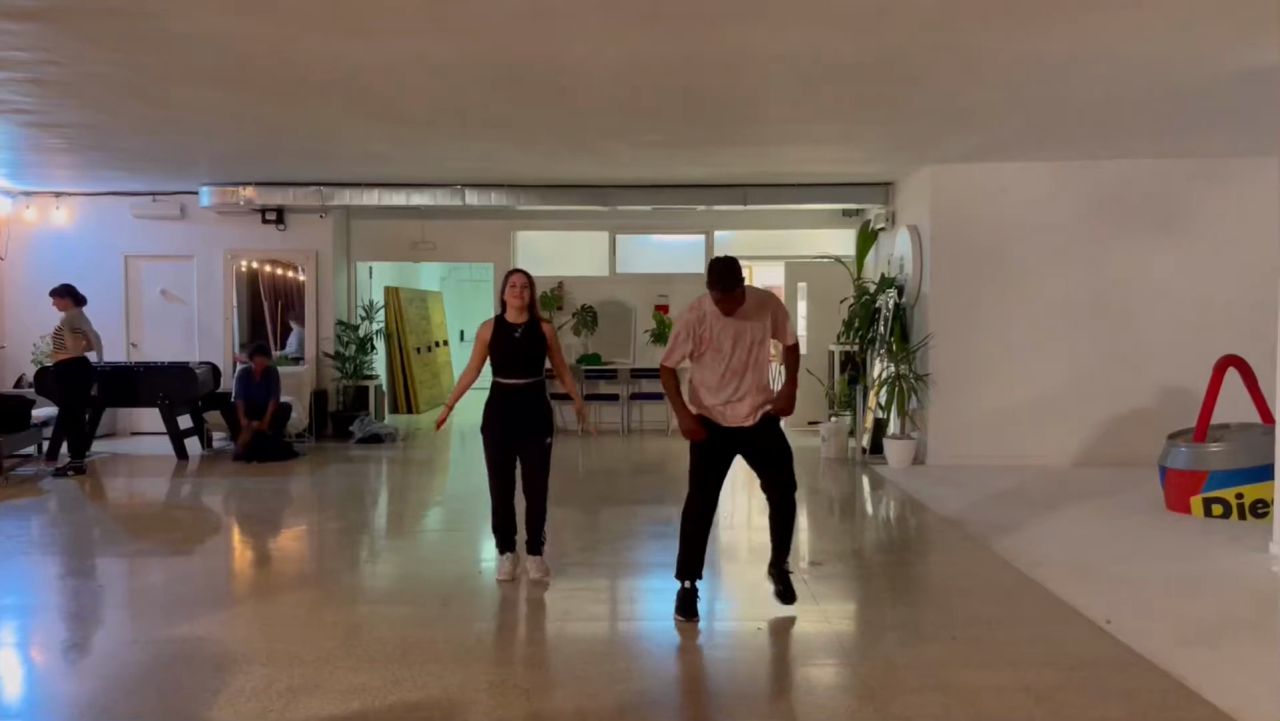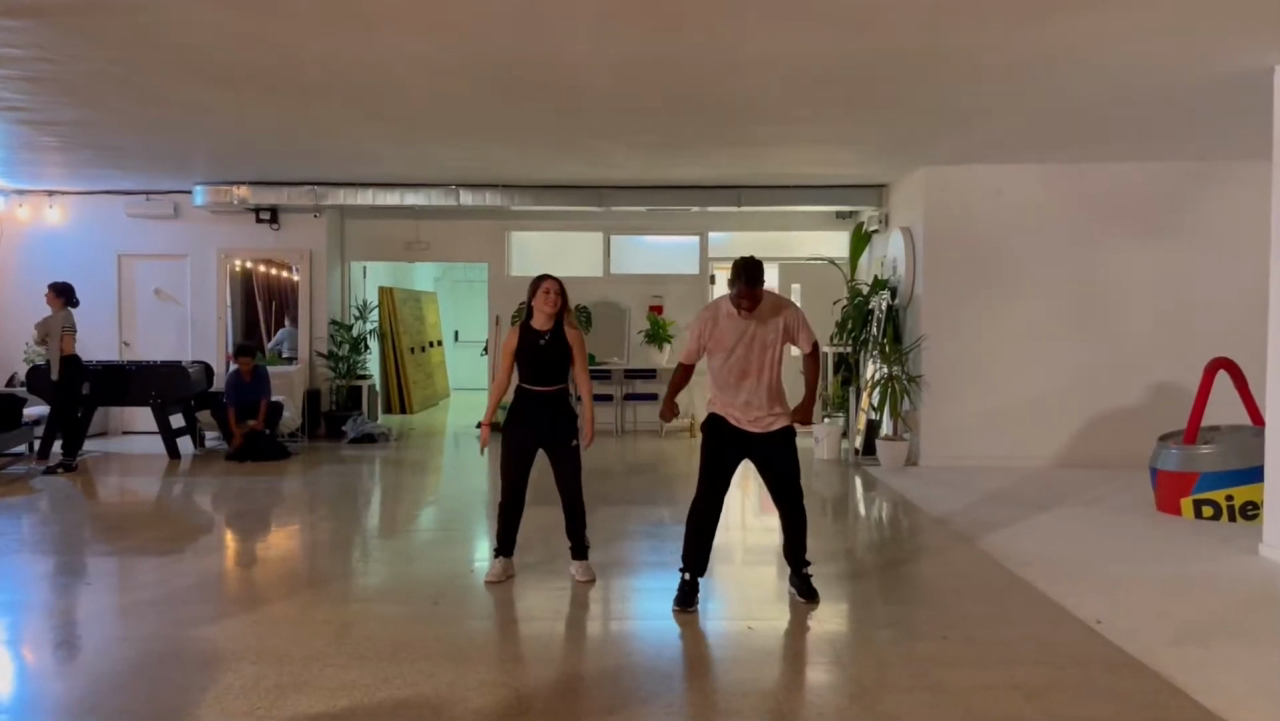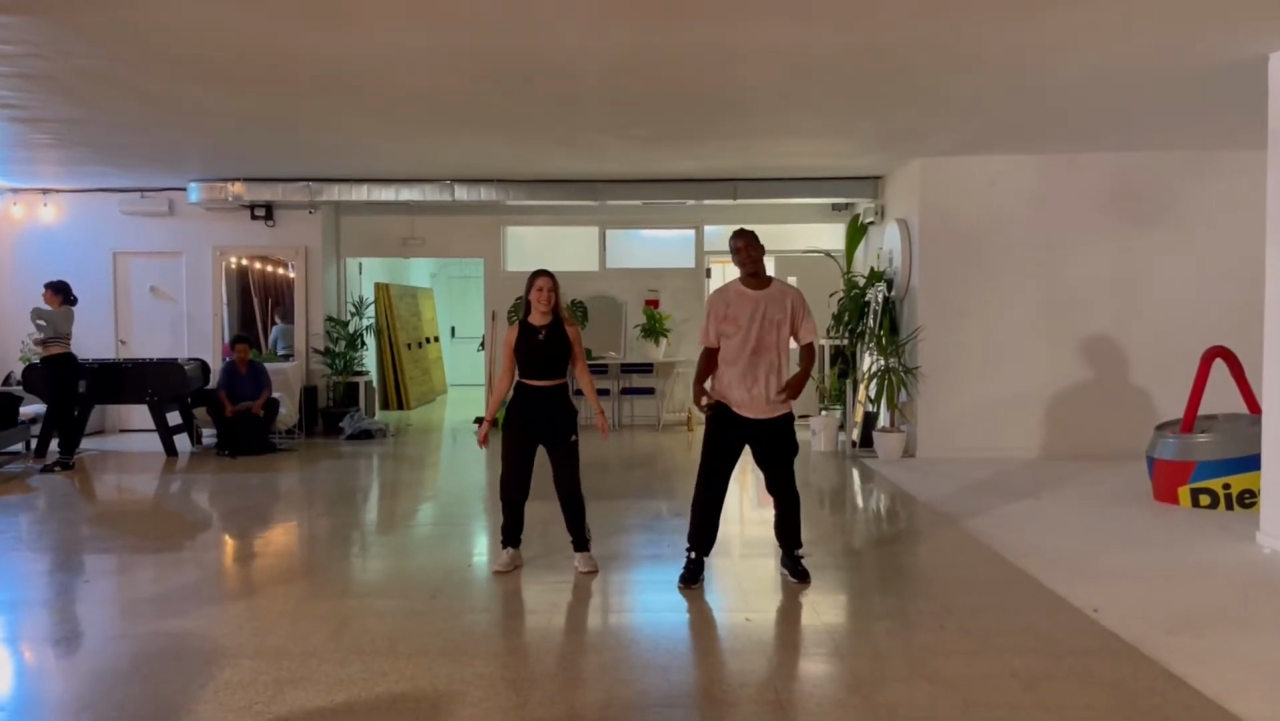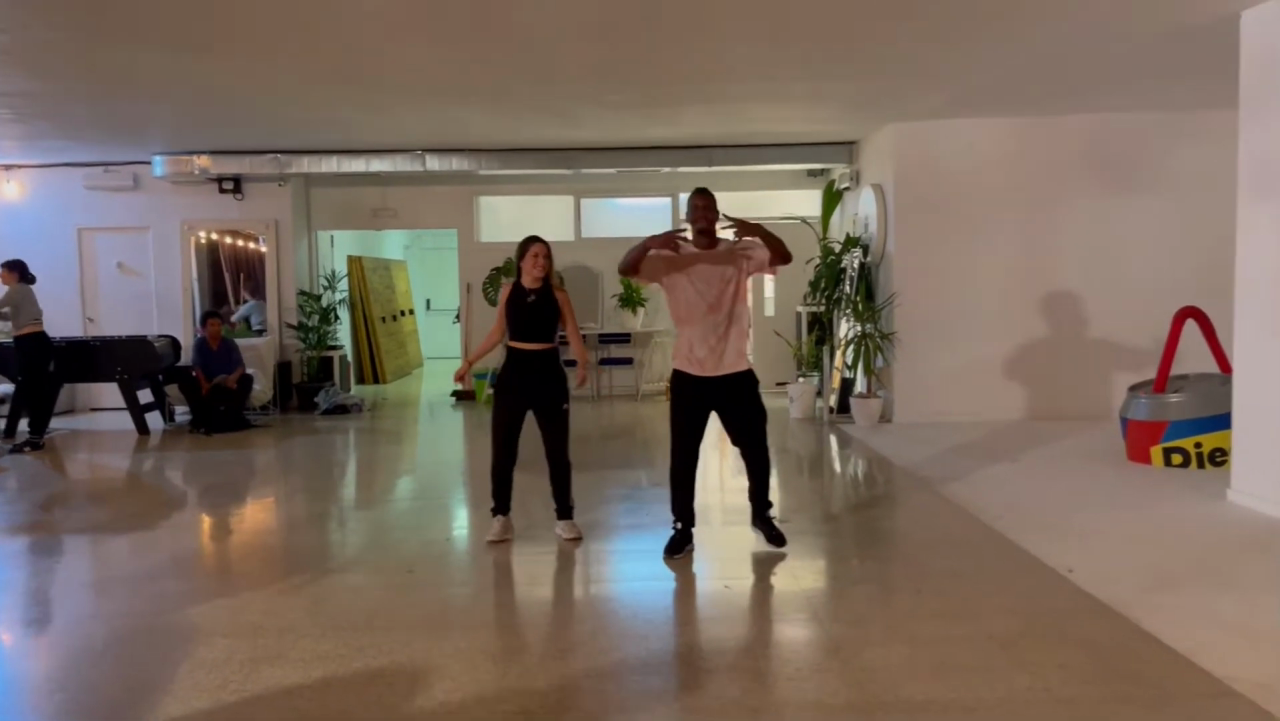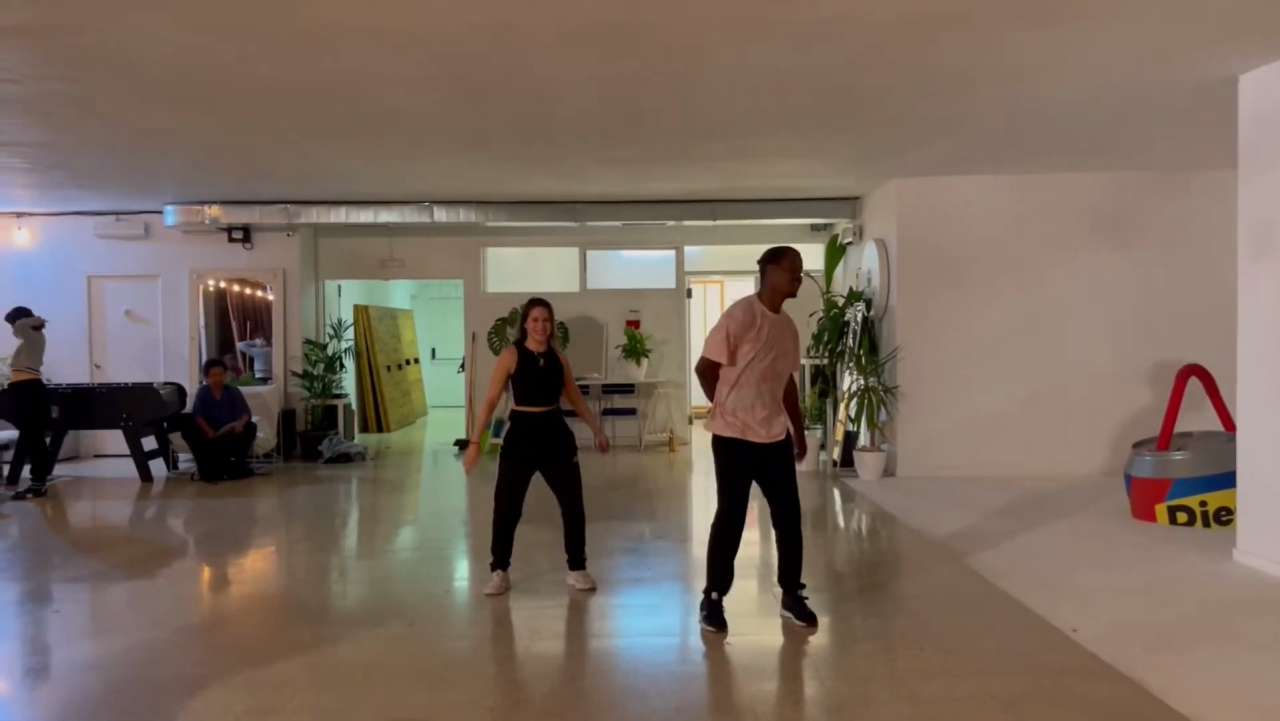
dt=1s
person 1, frame 1
left shoulder: (767, 305)
right shoulder: (693, 317)
left elbow: (790, 344)
right elbow: (668, 367)
left wrist: (789, 388)
right wrist: (682, 413)
left hip: (759, 417)
right hip: (709, 421)
left knee: (783, 492)
right knee: (700, 504)
left ankle: (779, 566)
right ankle: (687, 585)
person 1, frame 2
left shoulder: (785, 311)
right shoulder: (709, 316)
left elbow: (811, 351)
right elbow: (687, 363)
left wrist: (808, 400)
right wrist: (669, 398)
left hip: (774, 424)
right hip: (724, 422)
left knee: (791, 501)
right knee: (707, 501)
left ankle: (799, 572)
right ankle: (689, 579)
person 1, frame 3
left shoulder: (790, 297)
right shoulder: (721, 298)
left elbow: (809, 347)
right elbow: (708, 349)
left wrist: (803, 375)
right wrist: (698, 383)
left hip: (774, 410)
right hip: (727, 409)
left knee: (783, 487)
right knee: (709, 485)
left ankle: (791, 554)
right ankle: (696, 558)
person 1, frame 4
left shoulder: (740, 251)
right shoulder: (670, 257)
left elbow: (783, 258)
right elbow: (626, 269)
left wrist: (758, 232)
right wrist: (649, 244)
left hip: (735, 371)
right hip: (689, 373)
left knee: (755, 446)
right knee: (683, 456)
left ankle: (762, 515)
right ankle: (683, 528)
person 1, frame 5
left shoulder: (789, 328)
right shoulder: (740, 315)
right elbow: (707, 368)
left wrist: (799, 431)
right wrist: (728, 408)
left hip: (775, 437)
right hip: (733, 435)
left knee: (788, 516)
right knee: (731, 516)
left ankle: (791, 595)
right ankle: (713, 597)
person 2, frame 1
left shoulder: (544, 329)
right shoulder: (490, 329)
left elbow: (561, 368)
right elbow: (472, 370)
left wrist: (577, 401)
right wrist: (449, 406)
left hip: (535, 410)
right hip: (499, 410)
left knee: (536, 486)
right knee: (501, 487)
left ankle: (535, 553)
right ankle: (507, 552)
person 2, frame 2
left shoulder: (570, 333)
right shoulder: (516, 335)
left elbow: (583, 379)
right elbow: (501, 381)
left wrist: (588, 418)
right wrist: (486, 423)
left hip: (560, 415)
right hip: (523, 415)
left knee: (571, 489)
right knee: (512, 490)
left ankle: (579, 558)
right ankle: (503, 557)
person 2, frame 3
left shoulder: (568, 329)
right shoulder: (515, 331)
left elbow: (582, 372)
right elbow: (505, 377)
left wrist: (597, 410)
right wrist: (488, 417)
left hip: (559, 408)
right hip: (523, 408)
left knee: (568, 484)
right knee: (513, 484)
left ankle: (581, 550)
right ankle: (510, 548)
person 2, frame 4
left shoulder: (557, 294)
right shoulder: (508, 292)
left elbow: (574, 336)
right elbow: (498, 332)
left wrist: (582, 365)
right wrist: (469, 362)
left hip: (548, 373)
right hip: (513, 373)
left knee: (558, 450)
right knee: (503, 450)
left ankle: (564, 518)
right ankle: (501, 517)
person 2, frame 5
left shoulder: (558, 358)
right shoulder: (511, 355)
left elbow: (575, 398)
right elbow: (492, 400)
left wrist: (597, 431)
right wrist: (475, 440)
left hip: (556, 434)
right hip: (522, 435)
left knee: (574, 507)
right knee: (506, 509)
left ankle: (576, 569)
right ankle: (499, 572)
person 3, frame 1
left shoulder: (74, 319)
right shoulder: (75, 317)
left elbow: (75, 348)
right elbow: (92, 343)
left wrist: (67, 330)
left hip: (72, 370)
right hip: (71, 370)
left knee: (70, 416)
right knee: (72, 416)
left ankle: (77, 463)
right ankle: (77, 460)
person 3, frame 2
left shoulder: (65, 317)
right shoulder: (55, 317)
left elbow: (67, 347)
left wrist: (48, 341)
right wrist: (42, 339)
left hip: (68, 369)
right hip: (60, 369)
left knee: (66, 414)
right knee: (62, 413)
left ankle: (69, 461)
right ankle: (68, 458)
person 3, frame 3
left shoulder: (65, 312)
right shoulder: (56, 315)
right elbow: (51, 340)
right wrist: (40, 341)
left hip: (62, 364)
right hip: (56, 365)
left knee: (62, 411)
right knee: (60, 412)
left ankle: (66, 458)
right ankle: (66, 457)
person 3, frame 4
left shoulder: (17, 291)
right shoulder: (21, 291)
left hip: (32, 343)
right hip: (33, 343)
left knee: (31, 391)
right knee: (32, 391)
left ankle: (36, 438)
right ankle: (36, 436)
person 3, frame 5
left shoulder: (35, 337)
right shoulder: (30, 338)
left elbow: (21, 326)
right elbow: (20, 329)
left wrist: (36, 321)
right wrist: (36, 321)
left hip: (28, 389)
right hip: (23, 390)
left knee: (32, 437)
right knee: (30, 437)
left ankle: (38, 485)
right ankle: (39, 482)
